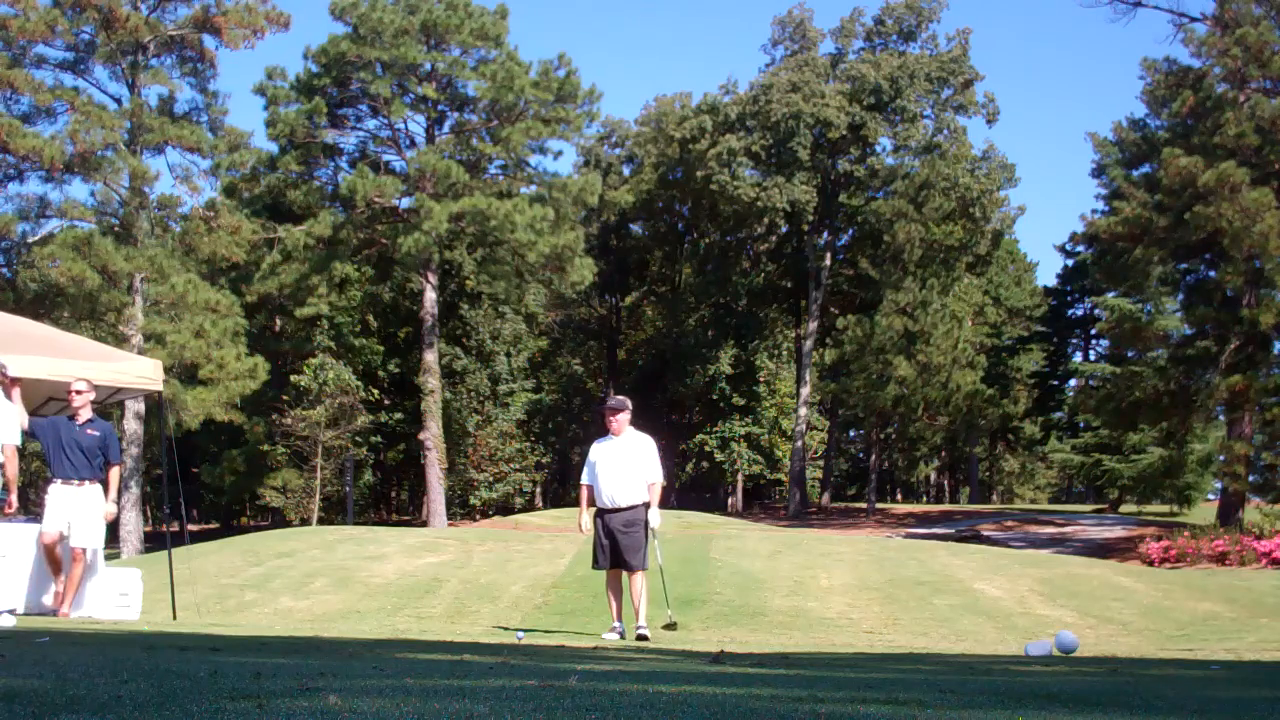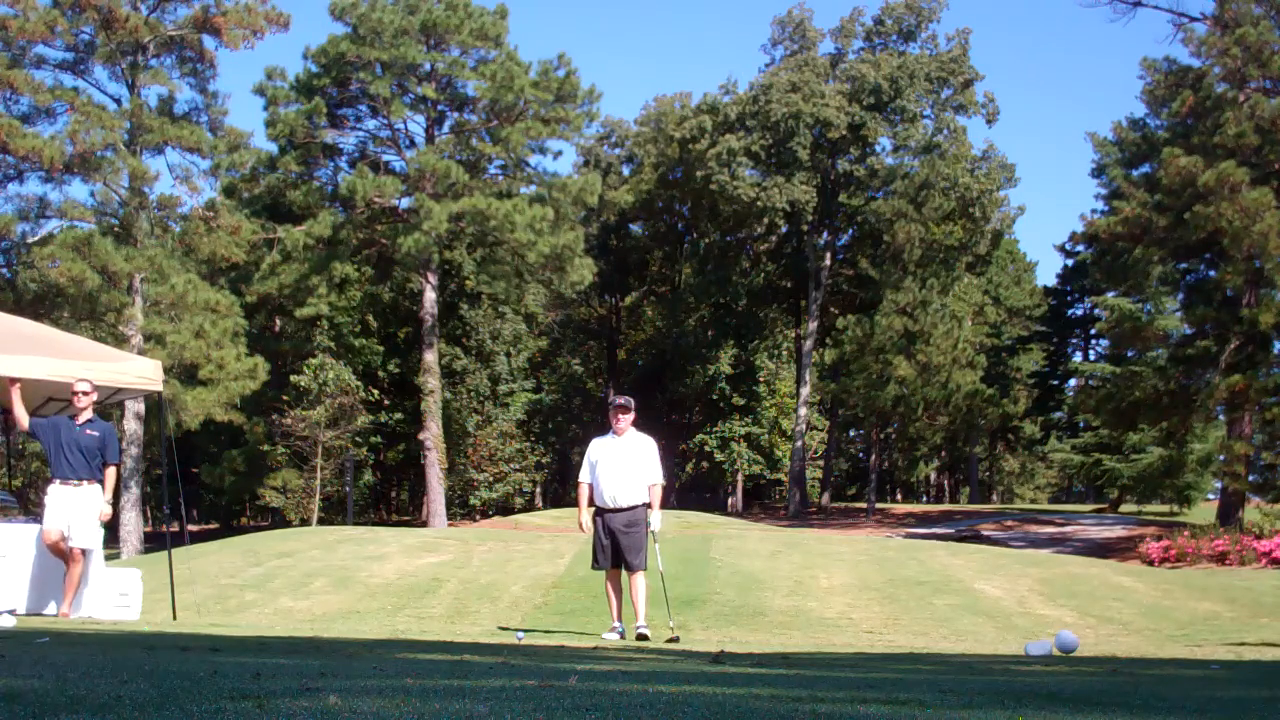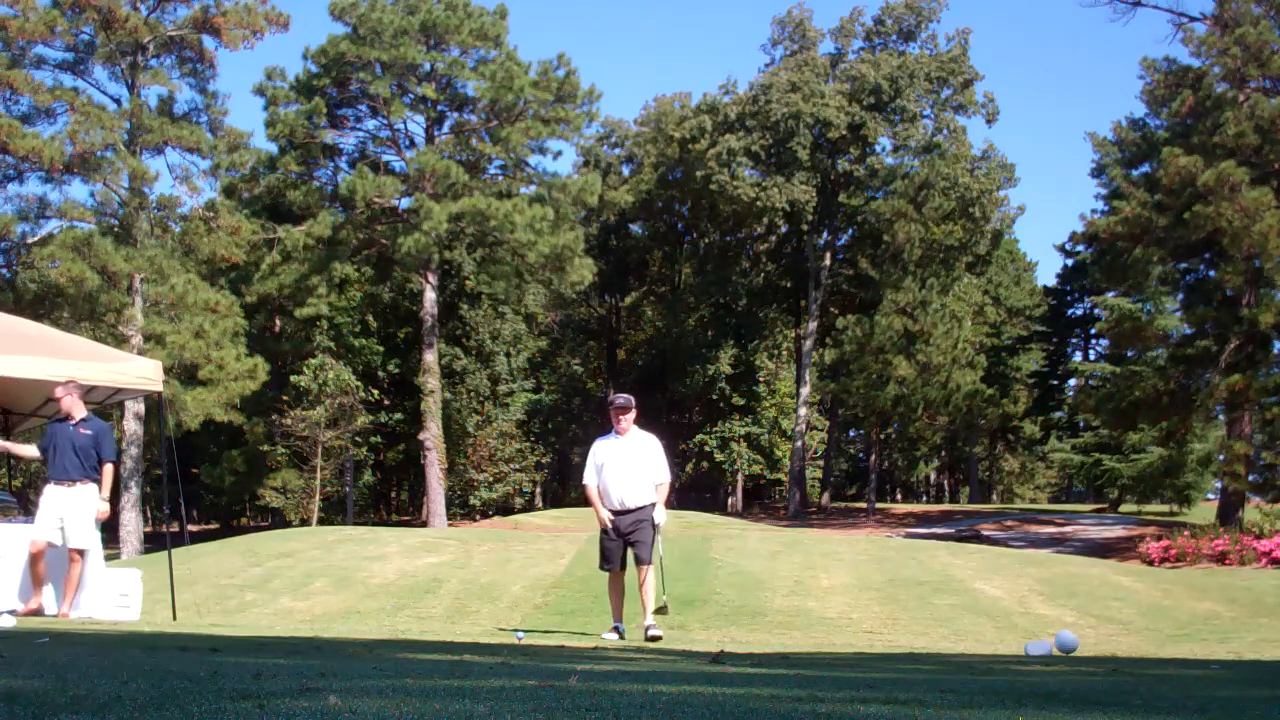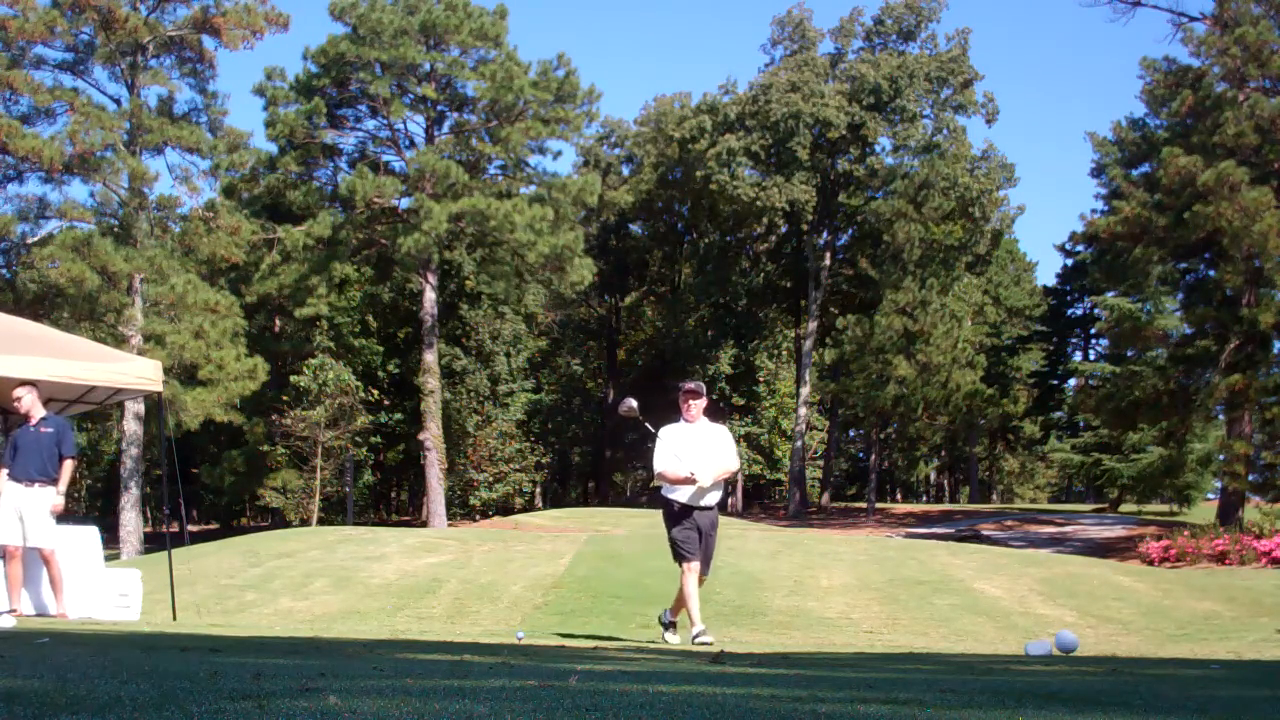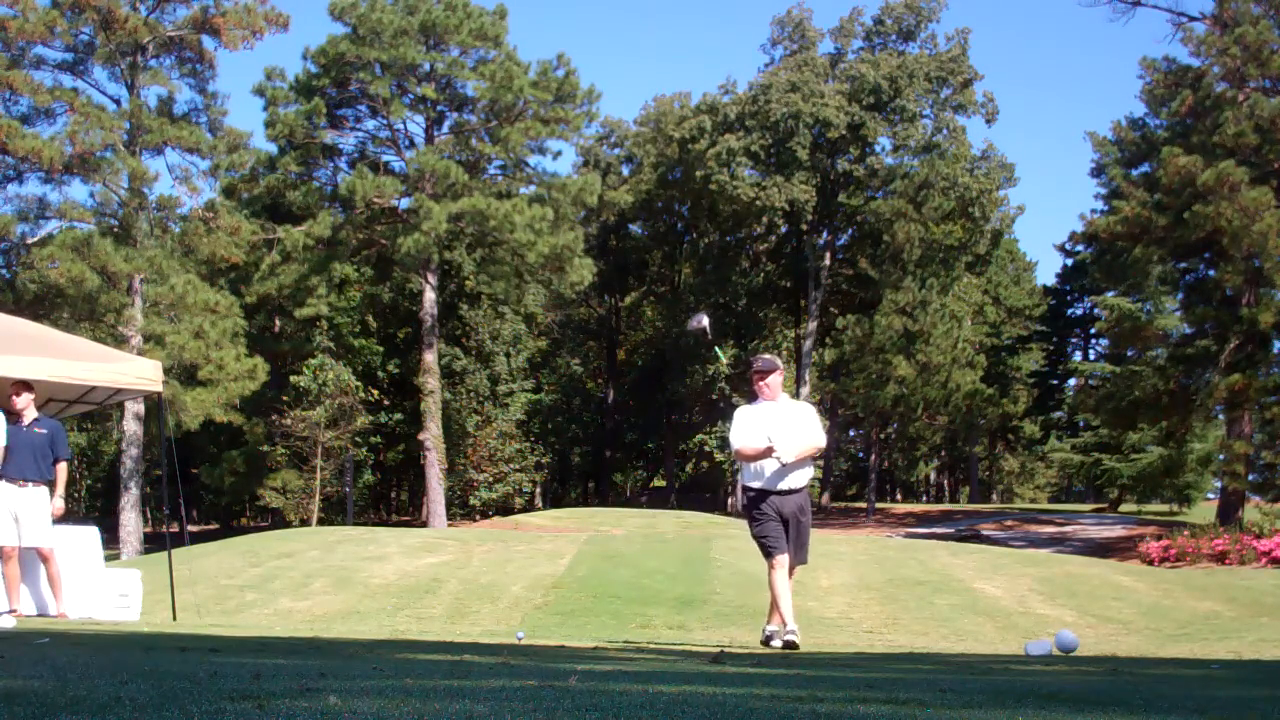
dt=1s
person 1, frame 1
left shoulder: (644, 442)
right shoulder: (598, 446)
left elbow: (655, 479)
right elbow: (587, 482)
left wrist: (654, 508)
right wrist: (584, 512)
left hip: (633, 513)
right hip: (604, 515)
left knee: (636, 570)
right knee: (612, 571)
left ankle: (641, 624)
right ankle: (617, 625)
person 1, frame 2
left shoulder: (646, 443)
right shoulder: (597, 444)
left elbow: (655, 481)
right elbow: (585, 481)
left wrist: (656, 511)
right wrist: (583, 511)
left hip: (633, 514)
right hip: (603, 515)
left knee: (636, 570)
right knee: (611, 571)
left ankle: (641, 623)
right ankle: (617, 625)
person 1, frame 3
left shoulder: (650, 441)
right shoulder: (600, 445)
left elbow: (663, 478)
right elbow: (589, 481)
left wrist: (660, 505)
right wrist: (598, 509)
left hip: (643, 514)
right hip: (611, 518)
left knee: (645, 565)
right knee: (615, 572)
left ankle: (649, 623)
right ankle: (618, 625)
person 1, frame 4
left shoulder: (720, 432)
right shoulder: (668, 433)
left elbow: (732, 464)
right elbow: (660, 471)
left wrist: (711, 476)
right wrist: (686, 479)
left hip: (709, 511)
right hip: (678, 508)
left knee: (698, 570)
right knee: (690, 566)
left ankle: (669, 616)
right ankle: (697, 628)
person 1, frame 5
left shoulder: (804, 410)
right shoulder: (744, 413)
left elbow: (818, 442)
right elbow: (738, 451)
left wrist: (791, 453)
right wrist: (765, 453)
left hip: (797, 496)
right hip: (761, 498)
left knee: (790, 565)
right knee: (778, 561)
left ankle: (771, 627)
right ankle: (789, 628)
person 2, frame 1
left shoulder: (104, 429)
right shoulder: (56, 424)
left elbow: (114, 466)
right elbow: (24, 423)
left wrist: (111, 499)
right wrist: (15, 390)
left hip: (88, 493)
right hip: (59, 491)
left knee: (78, 552)
right knee: (48, 539)
left ankle: (66, 608)
right ankle: (59, 581)
person 2, frame 2
left shoulder: (104, 429)
right shoulder: (56, 424)
left elbow: (110, 468)
right elbow: (24, 424)
left wrist: (107, 500)
right wrist: (15, 391)
left hip: (88, 493)
right hip: (59, 491)
left knee: (77, 552)
right knee: (50, 538)
left ankle: (65, 608)
right ankle: (68, 564)
person 2, frame 3
left shoulder: (99, 427)
right shoulder: (54, 426)
left elbow: (108, 465)
right elbow: (39, 452)
left wrist: (104, 498)
left hip: (82, 493)
right hip: (53, 492)
left knee: (76, 554)
right knee: (36, 548)
left ankle: (65, 610)
right ankle: (36, 601)
person 2, frame 4
left shoulder: (59, 425)
left elbow: (68, 460)
left wrist: (60, 492)
left hip: (42, 493)
left knee: (47, 552)
left ankle: (61, 607)
person 2, frame 5
left shoulder: (52, 426)
left elbow: (61, 462)
left wrist: (59, 495)
left hip: (36, 493)
left knee: (45, 551)
left ankle: (60, 608)
